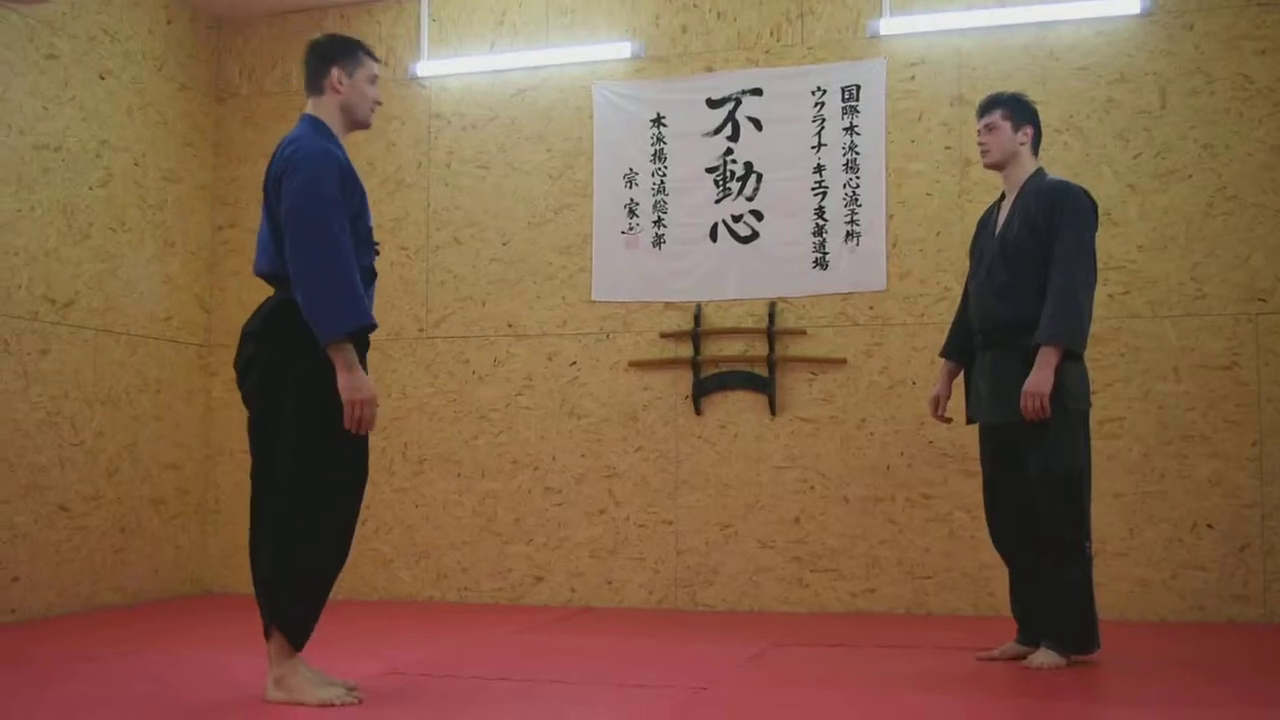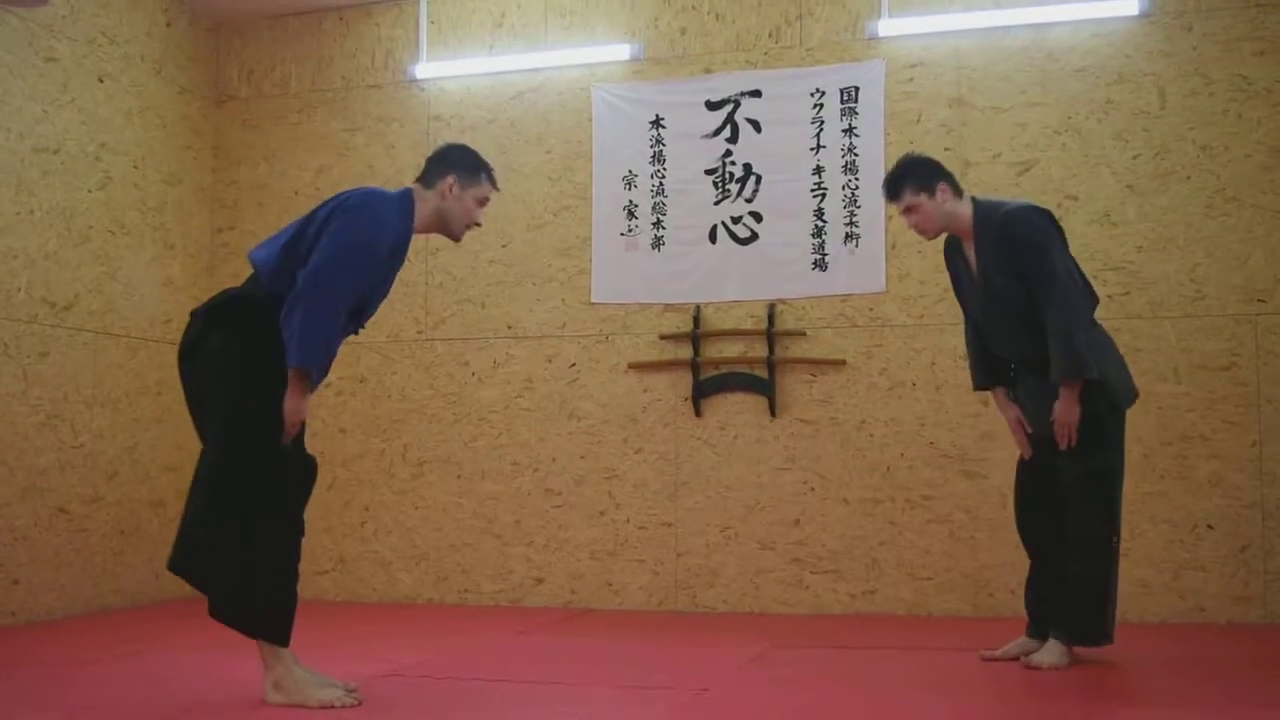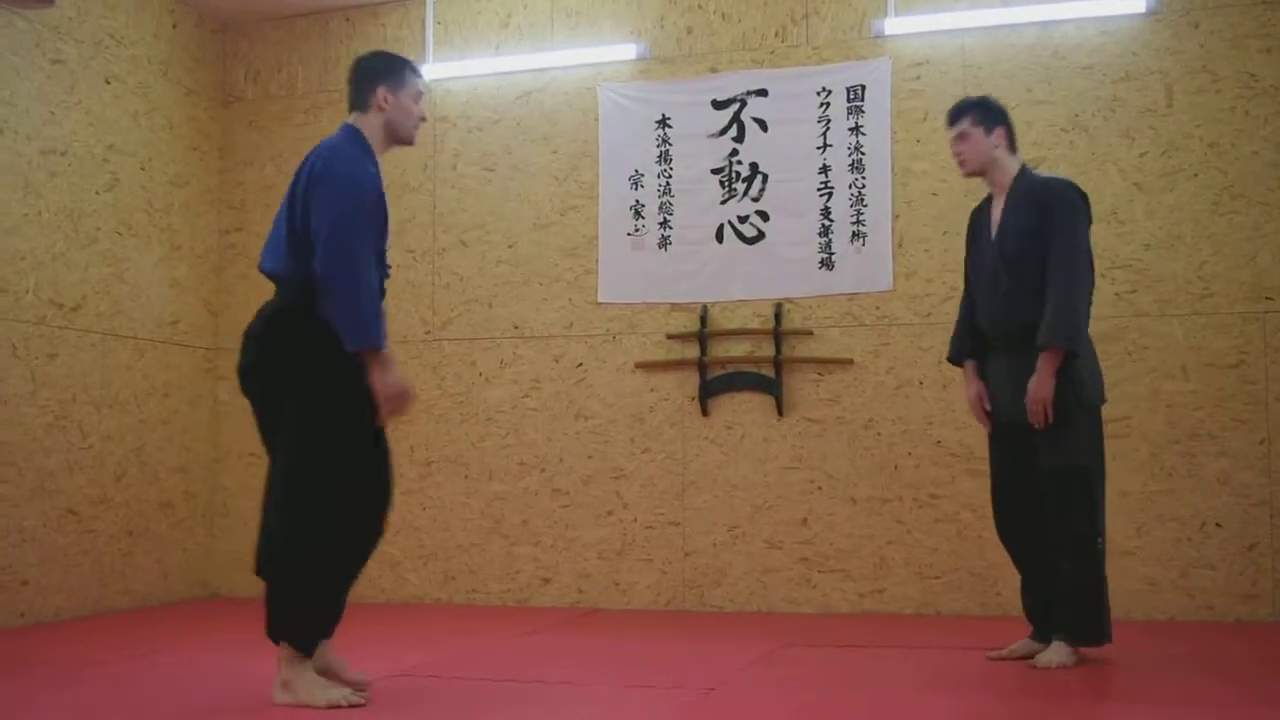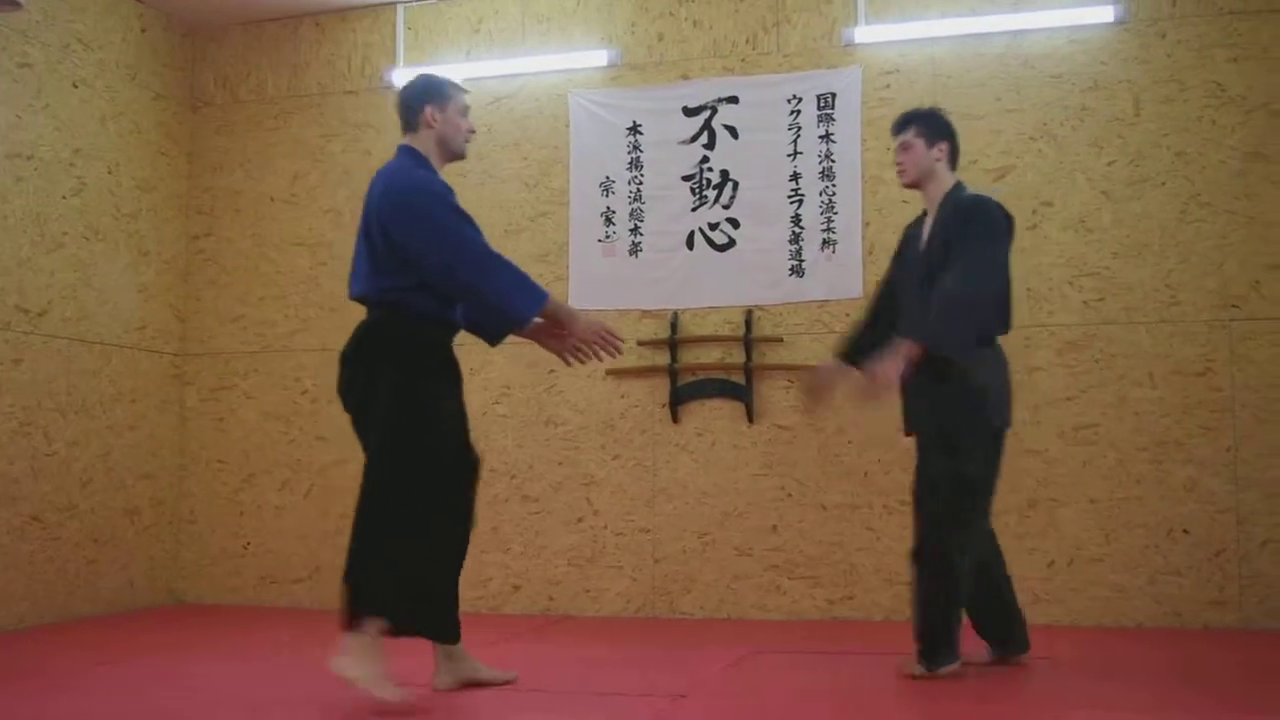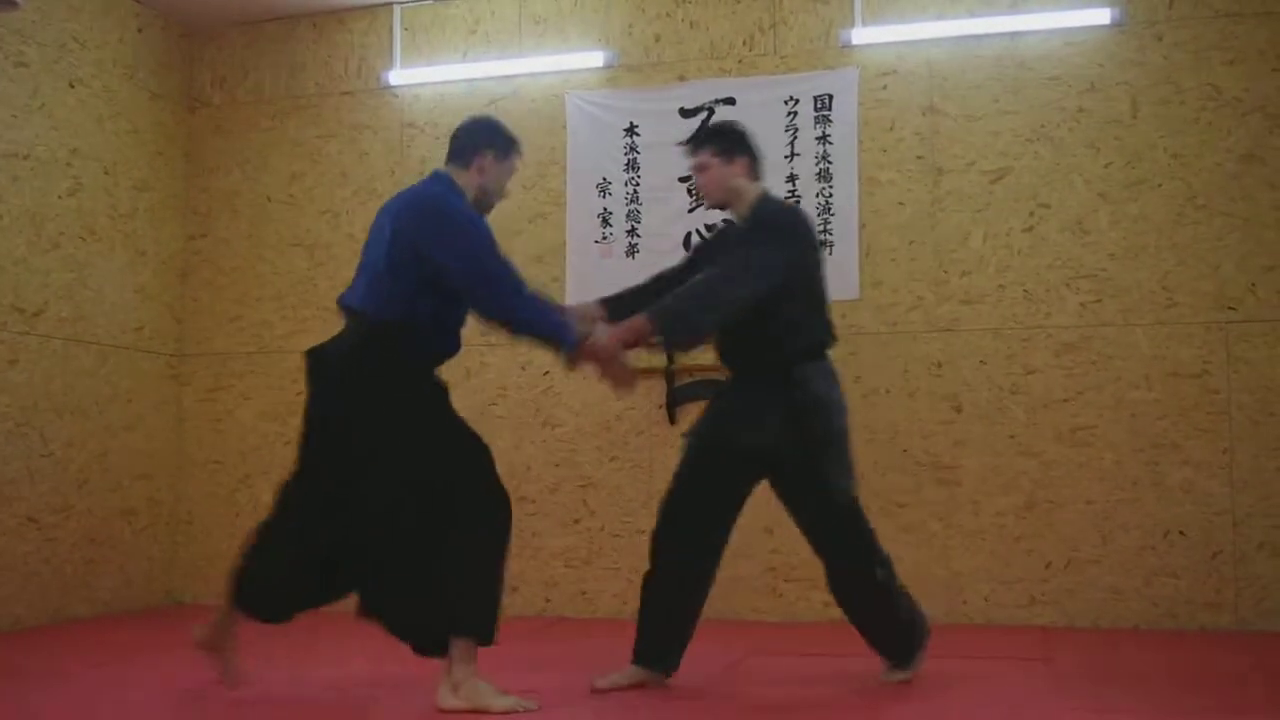
dt=0.7s
person 1, frame 1
left shoulder: (312, 152)
right shoulder: (314, 154)
right elbow: (319, 269)
left wrist: (342, 361)
right wrist: (348, 365)
left hip: (294, 349)
right hip: (302, 353)
left knee: (304, 504)
right knee: (307, 505)
left ankle: (287, 662)
right ankle: (284, 670)
person 1, frame 2
left shoulder: (383, 223)
right shoulder: (374, 216)
right elbow: (317, 300)
left wrist: (294, 384)
right wrist: (298, 389)
left hip: (254, 350)
right hip: (238, 347)
left knee: (272, 500)
right knee: (258, 502)
left ankle: (282, 664)
right ankle: (280, 672)
person 1, frame 3
left shoulder: (346, 163)
right shoulder: (345, 165)
right elbow: (346, 275)
left wrist: (375, 359)
right wrist: (380, 363)
left hip: (313, 348)
right hip: (302, 350)
left knee: (354, 497)
right knee: (317, 504)
left ankle: (311, 647)
right ankle: (293, 669)
person 1, frame 4
left shoulder: (411, 186)
right shoulder: (410, 186)
left elbow: (459, 283)
right elbow: (476, 268)
left wrist: (534, 330)
right wrist: (563, 316)
left hip: (414, 359)
right hip: (397, 363)
left knee: (439, 503)
right knee: (415, 500)
left ankle: (448, 659)
right ankle: (361, 644)
person 1, frame 5
left shoulder: (410, 204)
right shoulder: (452, 219)
right elbow: (506, 299)
right wrist: (590, 345)
left hip: (351, 370)
right hip: (388, 381)
left knee: (316, 507)
right knee: (467, 510)
left ankle: (226, 629)
person 2, frame 1
left shoulder: (1062, 199)
right shoulder: (991, 218)
left elbow: (1071, 289)
left wrist: (1044, 366)
right wrist: (948, 373)
left hip: (1045, 380)
right hip: (997, 383)
left knee: (1057, 512)
right knee: (1010, 514)
left ankle: (1066, 636)
right ankle: (1033, 630)
person 2, frame 2
left shoulder: (1020, 225)
right shoulder: (955, 251)
left elbow: (1067, 312)
right elbow: (980, 331)
left wrist: (1069, 396)
right wrist: (1005, 402)
left hip: (1085, 385)
right hip: (1036, 386)
left knee: (1086, 513)
right knee: (1036, 511)
left ankle: (1070, 632)
right ankle: (1041, 627)
person 2, frame 3
left shoulder: (1055, 197)
right shoulder: (980, 217)
left elbow: (1069, 289)
left wrist: (1046, 369)
right wrist: (973, 374)
left hip: (1057, 378)
right hip: (1004, 379)
left knee: (1071, 510)
right knee: (1016, 513)
left ankle: (1073, 632)
right ankle: (1045, 627)
person 2, frame 4
left shoulder: (981, 216)
right shoulder: (917, 231)
left elbow: (963, 295)
right elbow: (889, 305)
left wrist: (899, 356)
right wrist: (842, 363)
left hip: (965, 384)
right hip: (928, 386)
left knee: (946, 520)
right knee: (959, 520)
left ankle: (937, 651)
right ankle: (1006, 637)
person 2, frame 5
left shoulder: (782, 225)
right shoulder: (728, 239)
left elbow: (721, 292)
right elbow: (675, 284)
left wrist: (630, 330)
right wrist: (594, 313)
left hip: (798, 397)
right hip: (746, 396)
left knee: (836, 531)
right knee: (685, 521)
left ankle: (905, 646)
right ankle: (653, 660)
